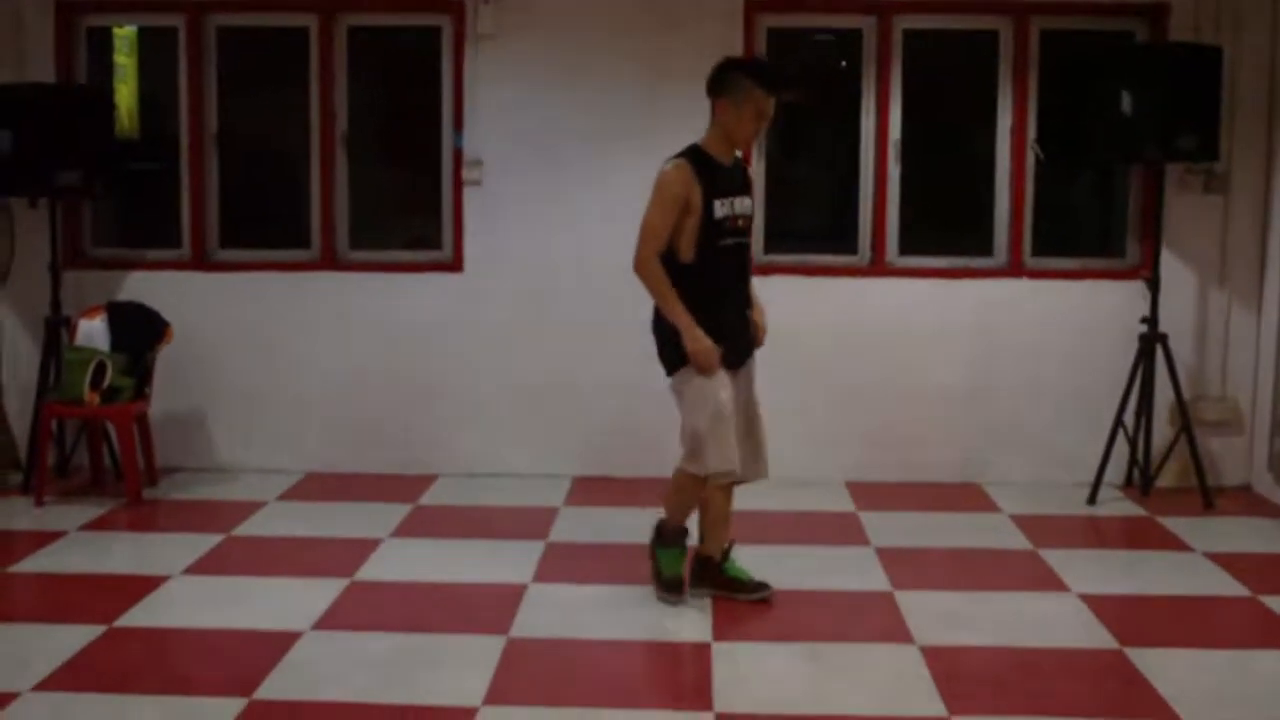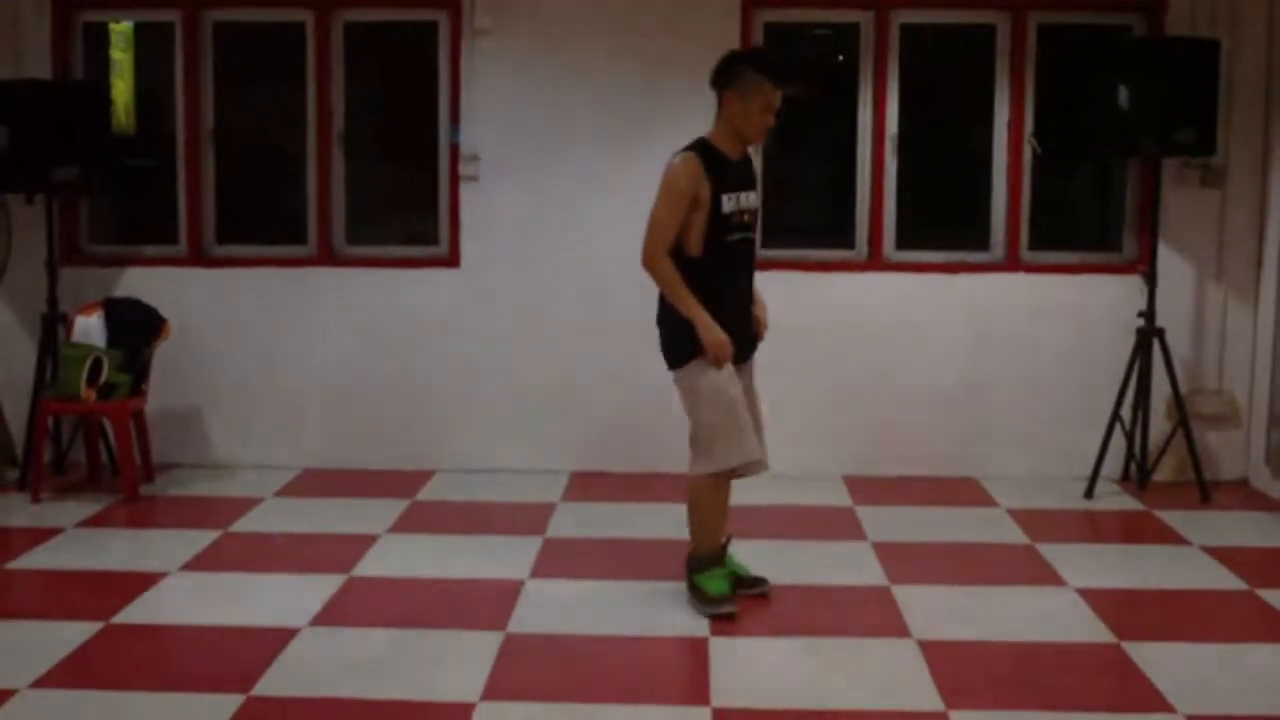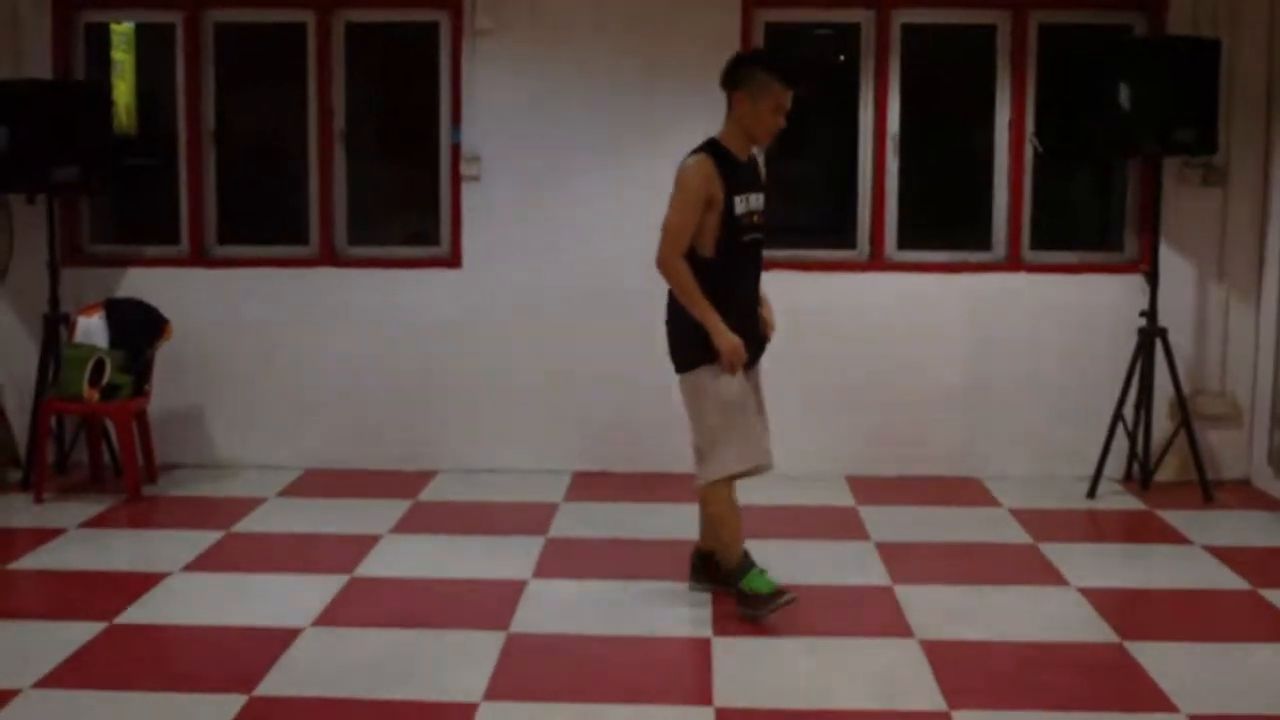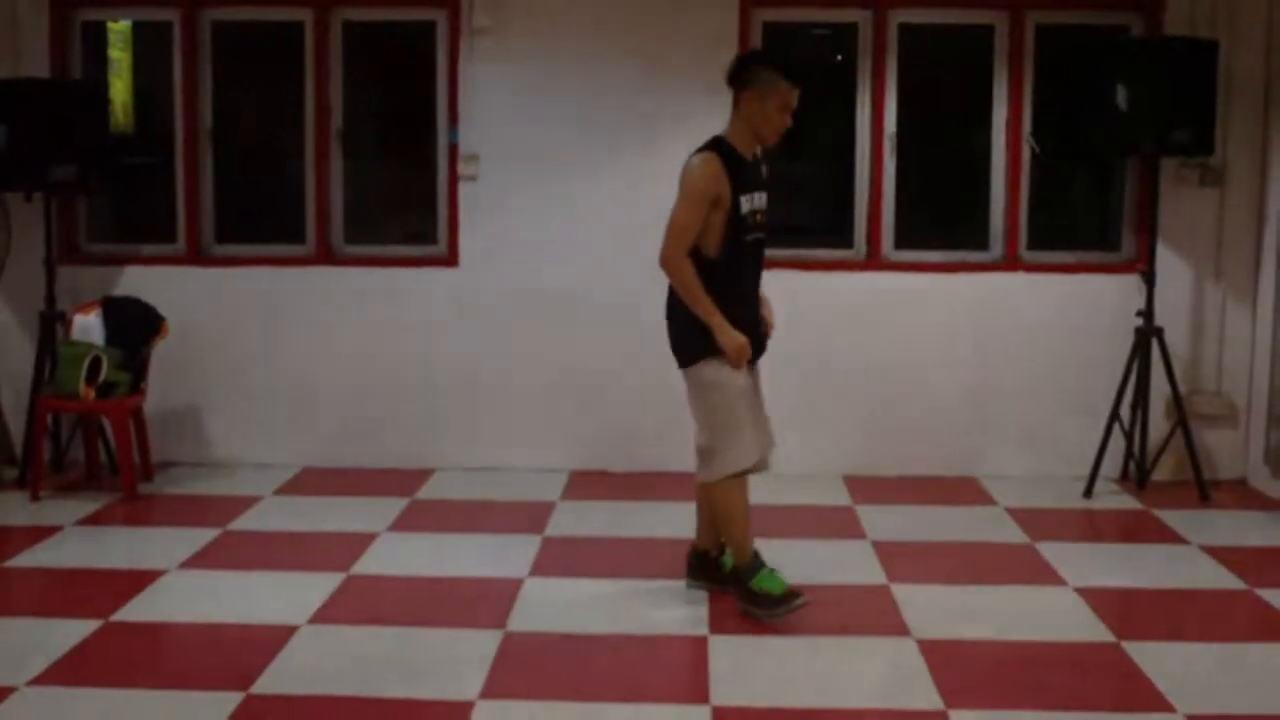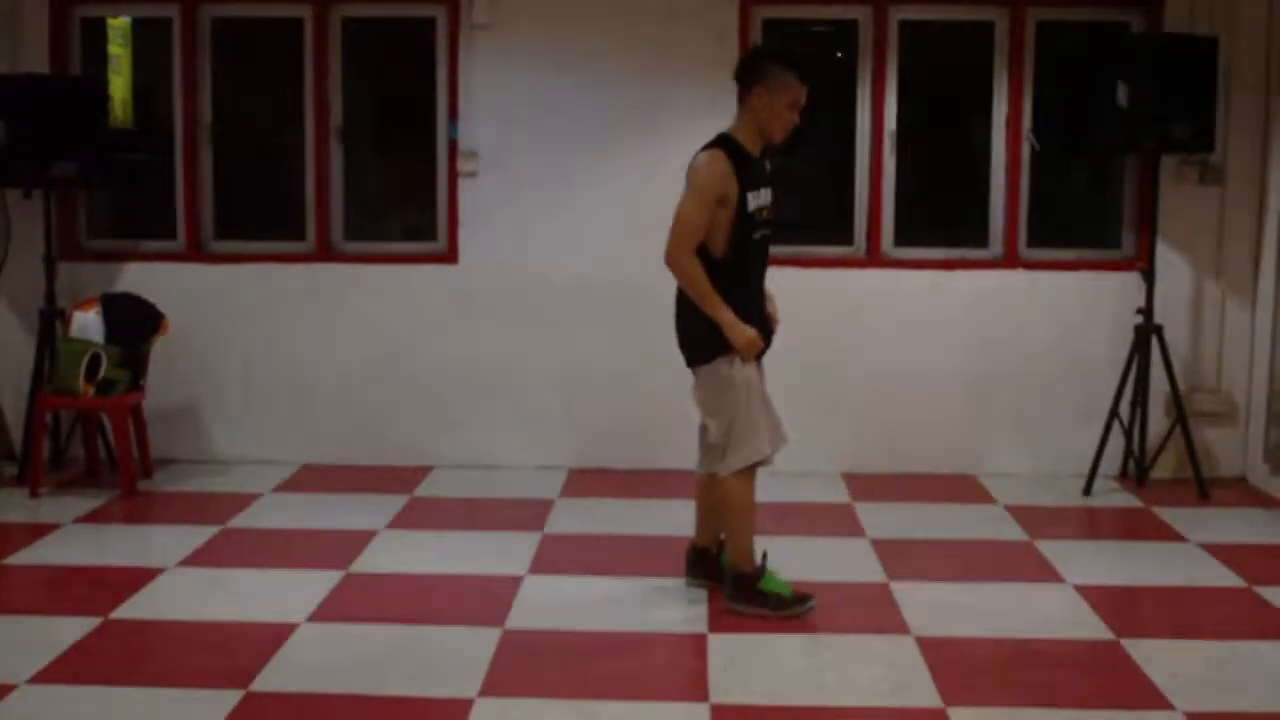
dt=0.1s
person 1, frame 1
left shoulder: (743, 176)
right shoulder: (681, 175)
right elbow: (645, 259)
left wrist: (753, 306)
right wrist: (689, 331)
left hip: (734, 339)
right hip: (693, 342)
left knee: (730, 458)
right knee: (711, 452)
left ankle: (711, 561)
right ankle: (669, 534)
person 1, frame 2
left shoulder: (747, 168)
right shoulder: (688, 169)
right elbow: (655, 255)
left wrist: (755, 302)
right wrist: (703, 323)
left hip: (735, 333)
right hip: (696, 337)
left knee: (727, 453)
right knee: (717, 450)
left ankle: (708, 558)
right ankle: (708, 566)
person 1, frame 3
left shoulder: (753, 169)
right shoulder: (701, 170)
right elbow: (670, 258)
left wrist: (761, 305)
right wrist: (716, 329)
left hip: (742, 335)
right hip: (705, 340)
left knee: (732, 456)
right knee: (724, 455)
left ankle: (709, 559)
right ankle: (737, 573)
person 1, frame 4
left shoulder: (754, 168)
right shoulder: (707, 168)
right elbow: (673, 257)
left wrist: (758, 305)
right wrist: (721, 327)
left hip: (735, 332)
right hip: (706, 337)
left knee: (719, 454)
right knee: (732, 455)
left ankle: (706, 557)
right ankle: (746, 574)
person 1, frame 5
left shoulder: (757, 164)
right shoulder: (714, 165)
right elbow: (679, 255)
left wrist: (763, 302)
right wrist: (731, 323)
left hip: (740, 329)
right hip: (715, 334)
left knee: (722, 452)
right knee: (741, 452)
left ankle: (705, 555)
right ankle: (747, 578)
